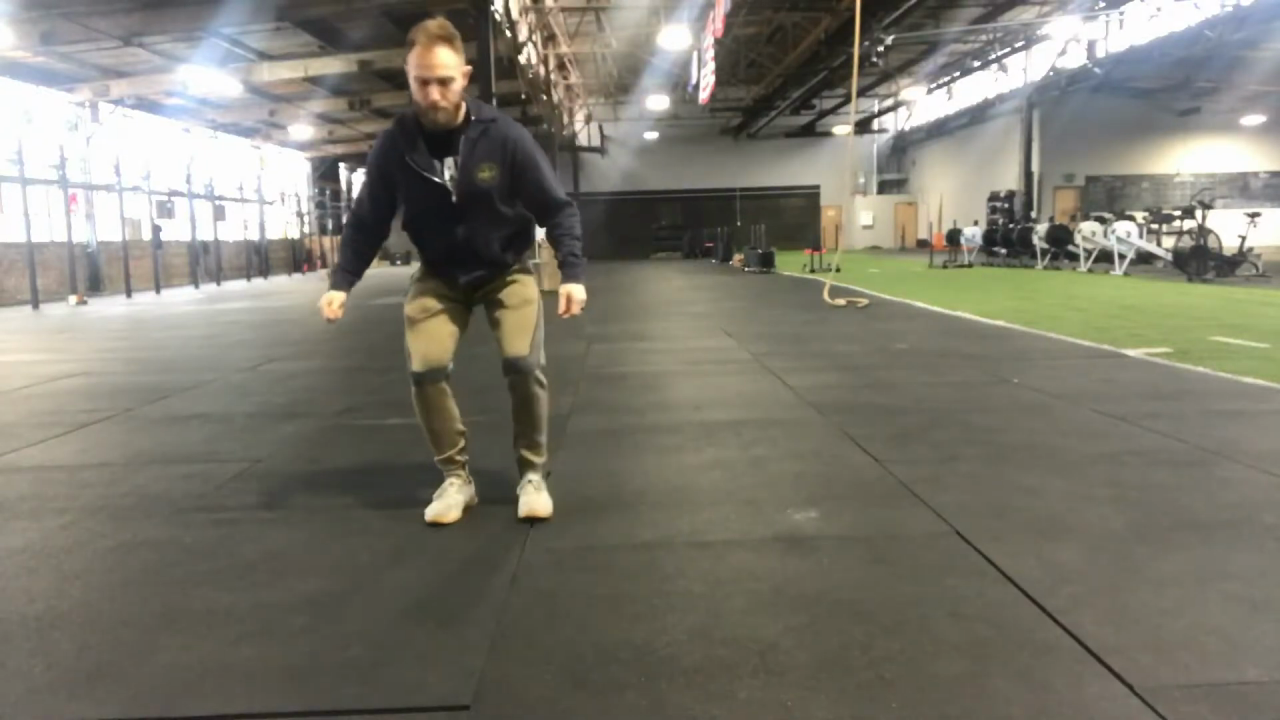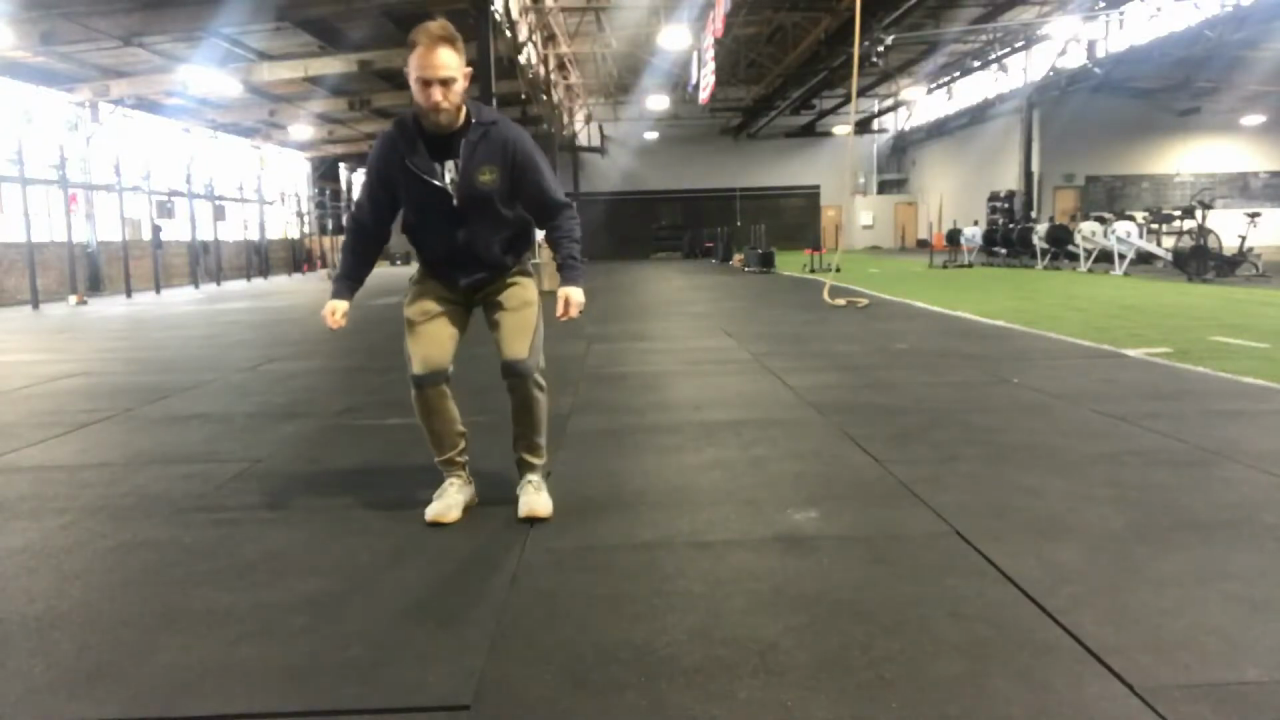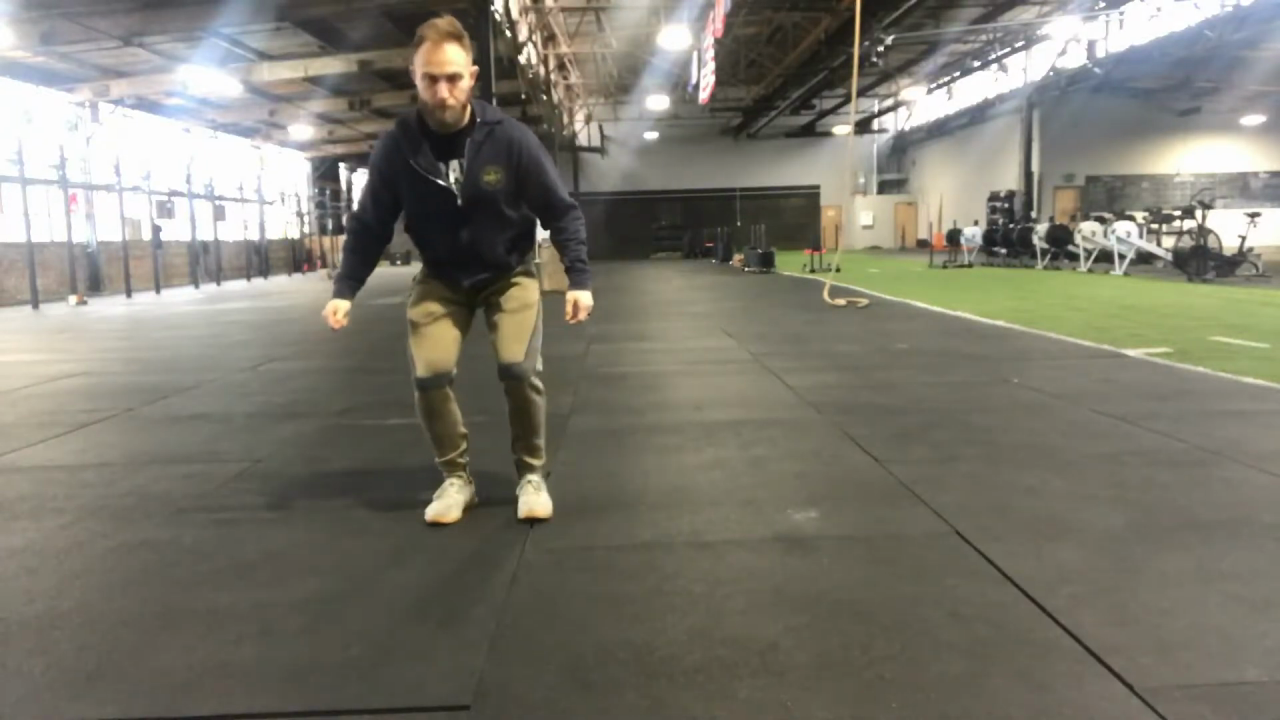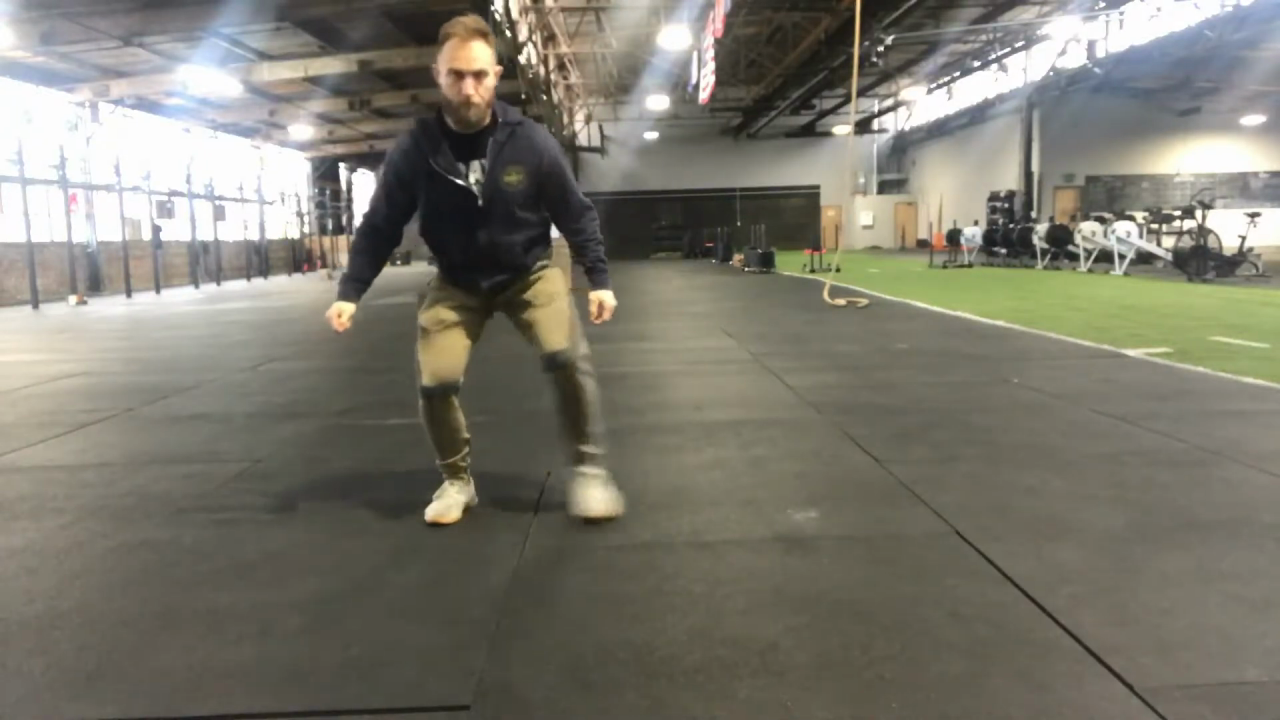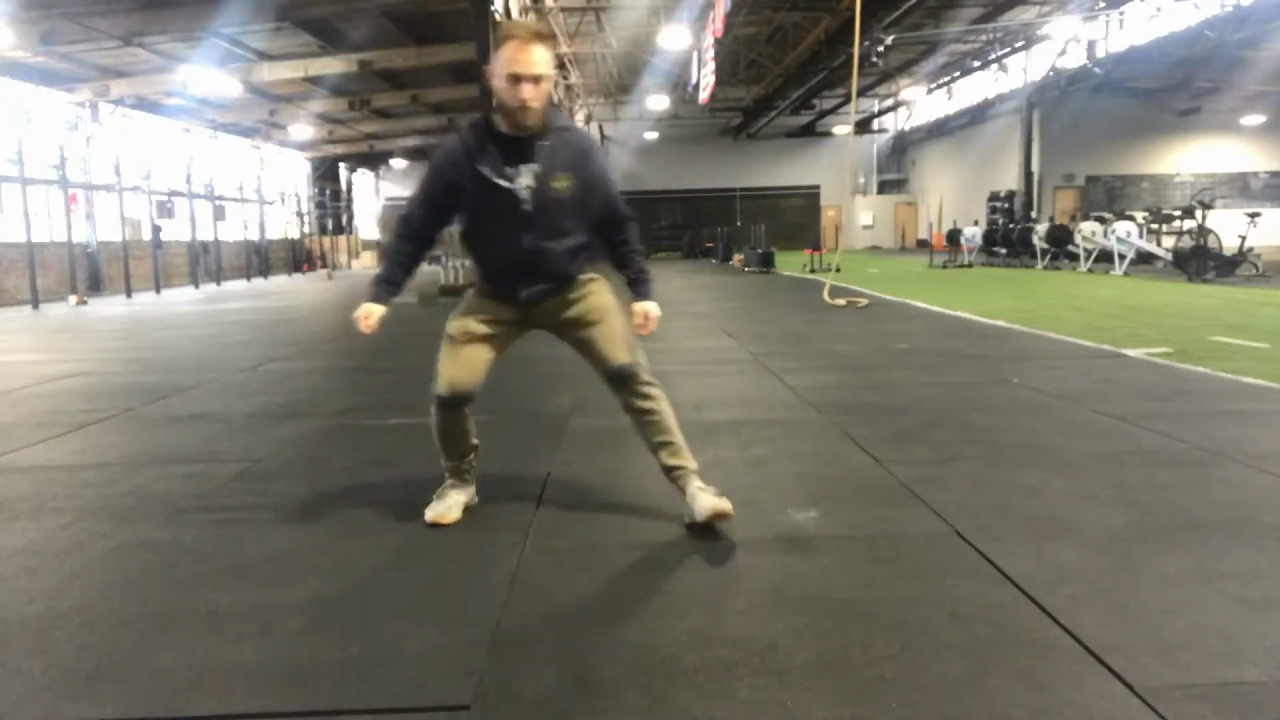
dt=0.2s
person 1, frame 1
left shoulder: (505, 136)
right shoulder: (395, 146)
left elbow: (557, 207)
right elbow: (368, 220)
left wrist: (572, 272)
right wrist: (341, 282)
left hip: (507, 271)
right hip: (438, 277)
left knee: (524, 365)
right knee: (426, 370)
left ankle: (533, 474)
right ankle: (456, 478)
person 1, frame 2
left shoulder: (506, 139)
right shoulder: (394, 148)
left elbow: (556, 210)
right elbow: (368, 225)
left wrist: (571, 276)
right wrist: (343, 289)
left hip: (506, 273)
right hip: (437, 279)
left knee: (522, 367)
right knee: (426, 373)
left ankle: (532, 474)
right ankle: (456, 478)
person 1, frame 3
left shoulder: (511, 139)
right shoulder: (397, 148)
left elbow: (561, 211)
right elbow: (369, 225)
left wrist: (579, 278)
right wrist: (344, 290)
left hip: (510, 273)
right hip: (441, 280)
left knee: (519, 370)
right knee: (430, 375)
left ankle: (531, 474)
right ankle: (455, 479)
person 1, frame 4
left shoulder: (530, 141)
right shoulder: (416, 149)
left elbow: (576, 213)
right elbow: (380, 226)
left wrist: (599, 279)
right wrist: (350, 292)
left hip: (529, 274)
right hip: (457, 284)
left knee: (567, 358)
right knee: (436, 382)
left ankle: (587, 468)
right ankle: (456, 480)
person 1, frame 5
left shoulder: (577, 148)
right shoulder: (463, 152)
left elbow: (618, 224)
right elbow: (417, 227)
left wrist: (641, 290)
right wrist: (381, 293)
left hip: (573, 287)
right hip: (496, 295)
left knee: (631, 374)
right knee: (451, 390)
left ankle: (688, 482)
right ankle: (459, 482)
